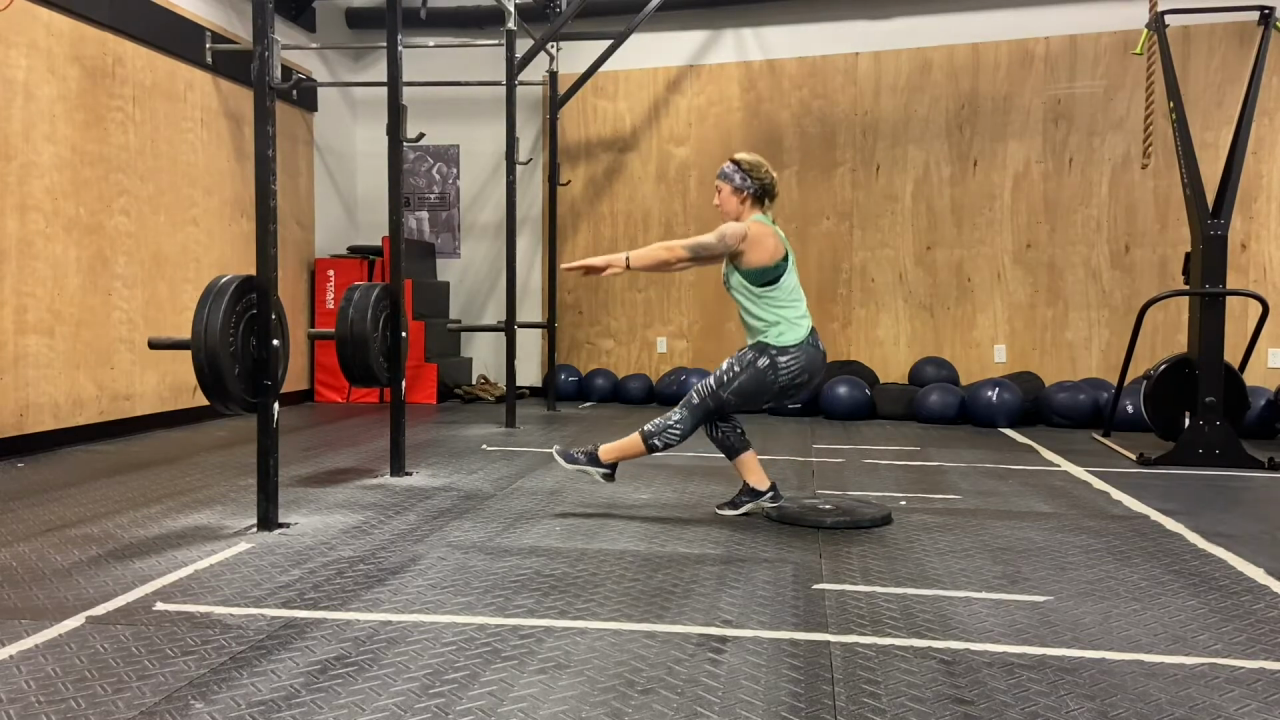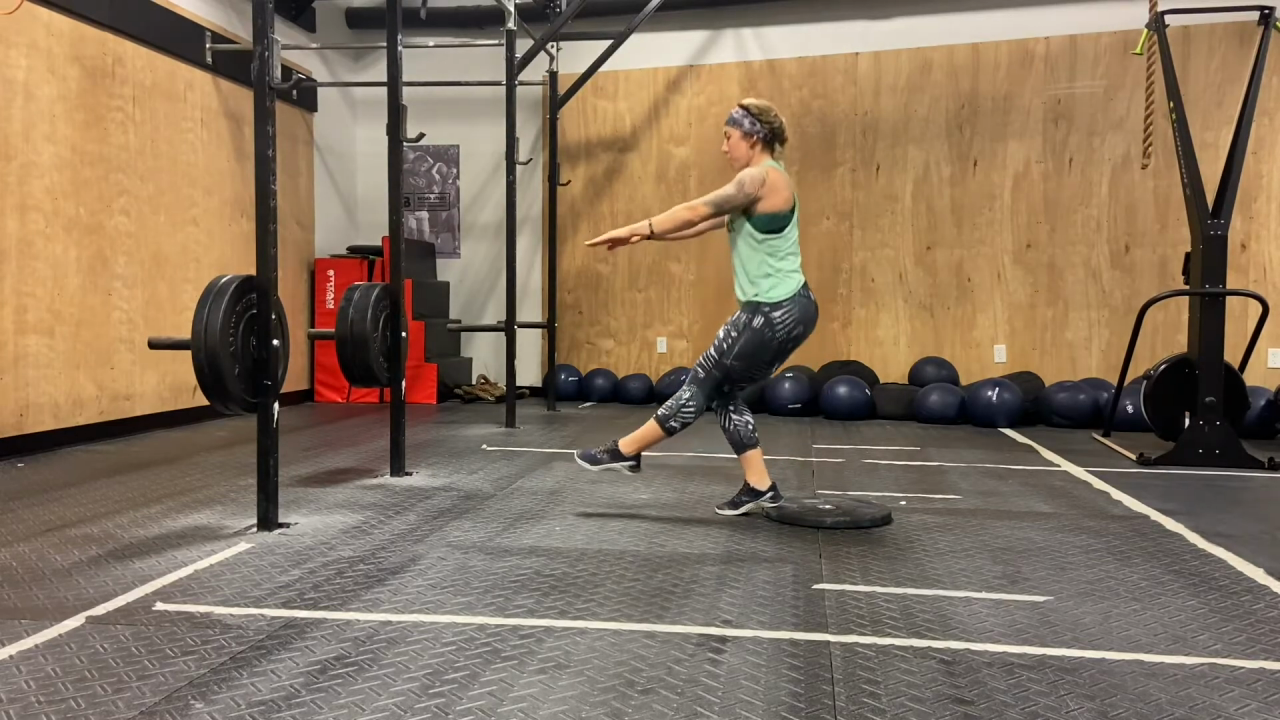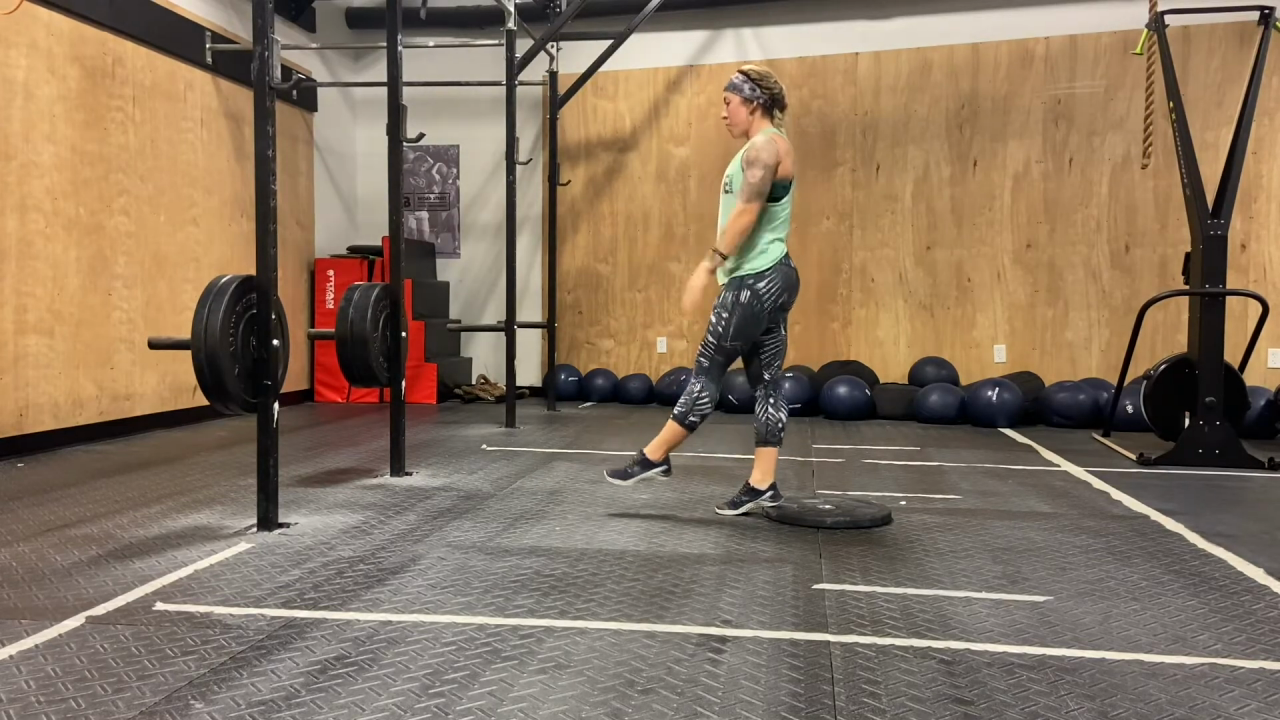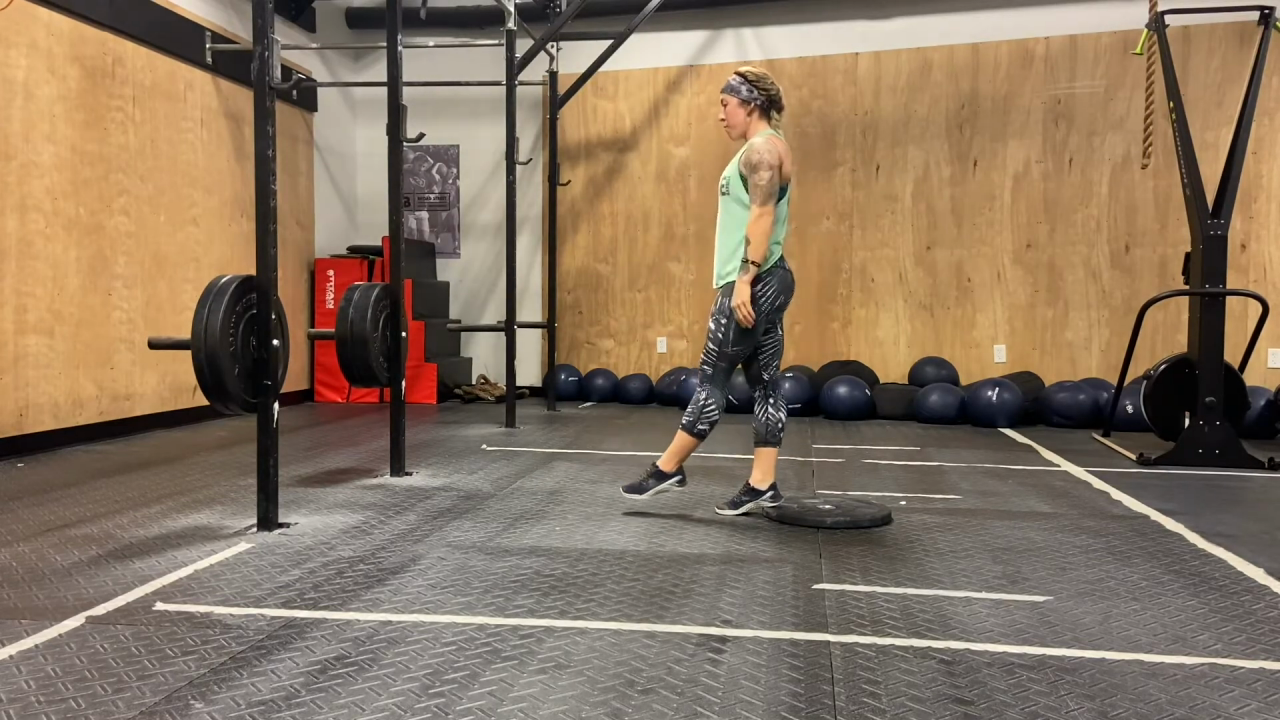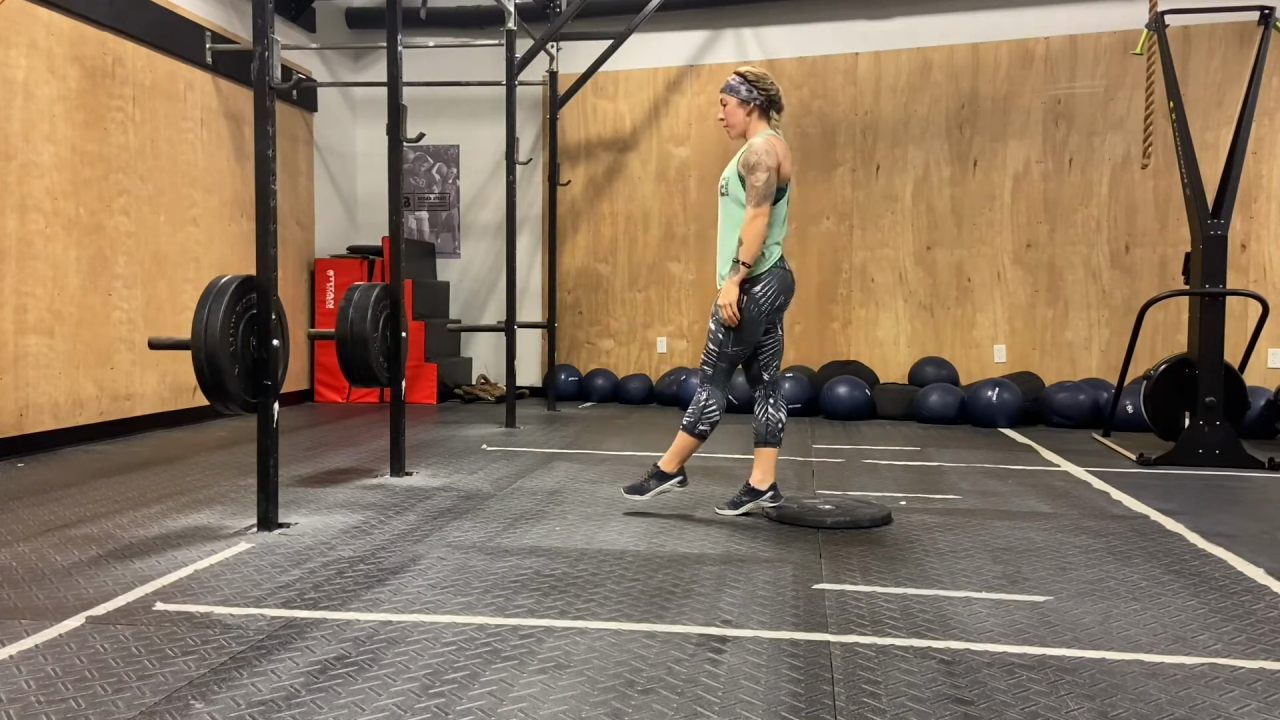
dt=0.3s
person 1, frame 1
left shoulder: (745, 233)
right shoulder: (755, 232)
left elbow: (675, 251)
right elbow: (690, 259)
left wrist: (614, 259)
right wrist: (626, 264)
left hip: (785, 357)
right hip: (793, 353)
left knee: (694, 407)
right knee: (708, 405)
left ankle: (602, 458)
right ankle: (760, 488)
person 1, frame 2
left shoulder: (760, 178)
right shoulder: (763, 181)
left elbow: (697, 210)
right elbow: (710, 221)
left wrist: (637, 229)
right wrist: (646, 233)
left hip: (775, 312)
right hip: (785, 309)
left knee: (702, 383)
right knee: (723, 391)
left ankle: (623, 451)
right ankle: (760, 487)
person 1, frame 3
left shoulder: (763, 145)
right shoulder: (765, 146)
left elbow: (746, 214)
left wrist: (708, 267)
right wrist: (715, 266)
left hip: (756, 280)
right hip: (770, 279)
left knee: (707, 373)
right knee: (764, 381)
left ankle: (653, 457)
right ankle: (763, 485)
person 1, frame 4
left shoulder: (762, 147)
right shoulder: (762, 148)
left elbow: (763, 217)
left wrist: (745, 281)
left hip: (752, 283)
right hip: (765, 281)
left knee: (711, 380)
right knee: (764, 382)
left ankle: (668, 469)
right ankle: (762, 485)
person 1, frame 5
left shoulder: (761, 147)
right shoulder: (764, 149)
left elbow: (757, 217)
left wrist: (733, 280)
left hip: (754, 283)
right hip: (768, 281)
left knee: (712, 379)
right knee: (763, 382)
left ankle: (668, 471)
right ankle: (763, 486)
